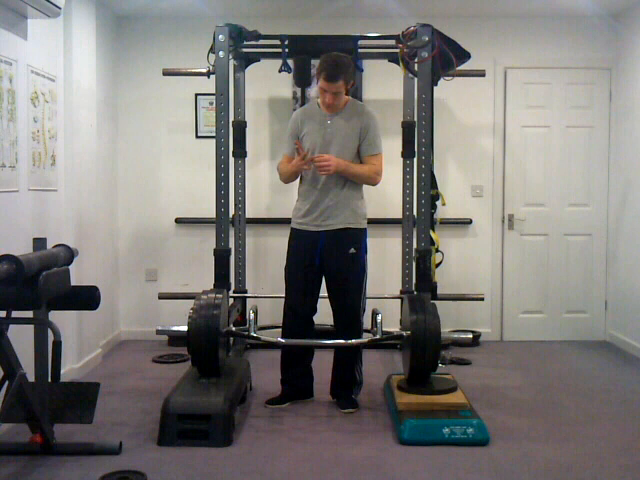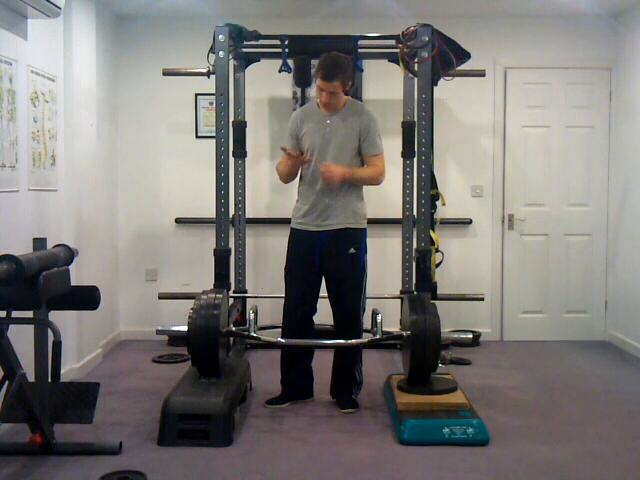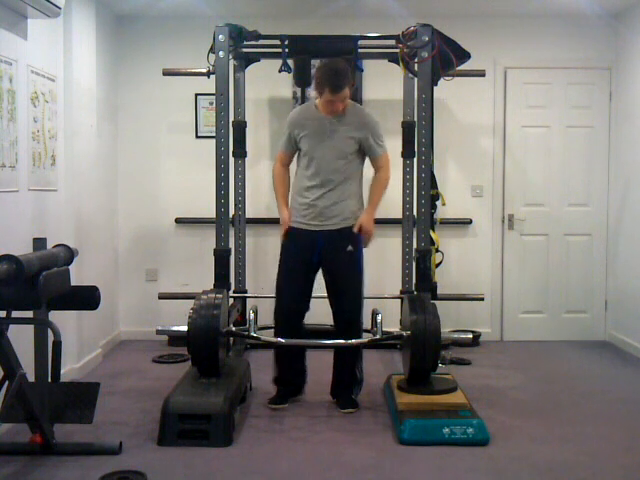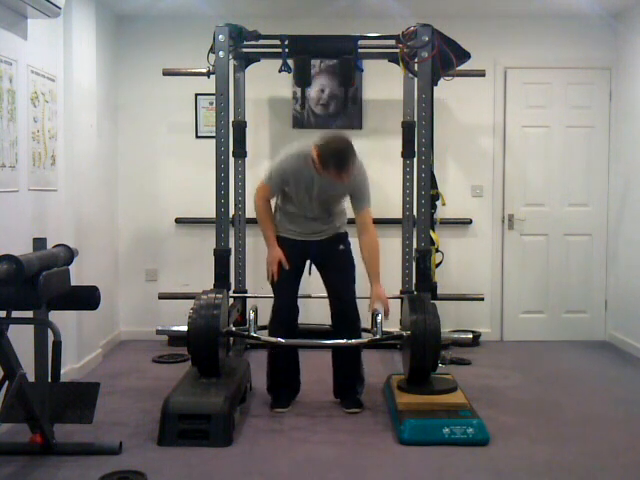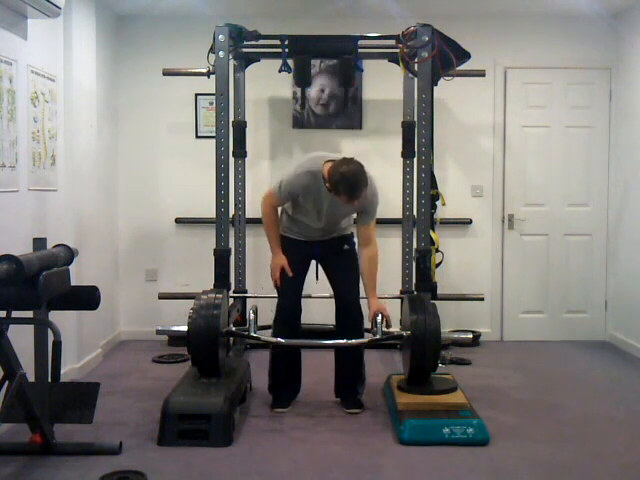
dt=0.5s
person 1, frame 1
left shoulder: (364, 119)
right shoulder: (301, 117)
left elbow: (374, 173)
right elbow: (283, 172)
left wrist: (340, 164)
right wrist: (296, 165)
left hip: (347, 229)
right hip: (304, 228)
left knee: (348, 315)
right knee: (297, 311)
left ankle: (346, 388)
right ankle: (295, 384)
person 1, frame 2
left shoulder: (363, 118)
right shoulder: (301, 117)
left elbow: (378, 173)
right elbow: (283, 174)
left wrist: (345, 171)
right wrist: (291, 163)
left hip: (347, 230)
right hip: (303, 228)
left knee: (348, 315)
right knee: (296, 312)
left ankle: (345, 389)
right ankle: (295, 385)
person 1, frame 3
left shoulder: (364, 121)
right shoulder: (298, 118)
left elbow: (382, 169)
right elbow: (281, 164)
left wrist: (369, 211)
right wrist: (283, 208)
left hip: (344, 230)
right hip: (300, 228)
left knee: (347, 314)
right knee: (287, 309)
left ankle: (346, 390)
right ankle: (288, 383)
person 1, frame 4
left shoulder: (356, 171)
right shoulder: (292, 163)
left elbow: (366, 228)
right elbow: (262, 197)
left wrist: (376, 284)
right wrist: (272, 246)
left hip: (332, 236)
right hip: (289, 236)
left knee: (346, 308)
right knee: (284, 311)
left ankle: (349, 390)
right ankle: (282, 389)
person 1, frame 5
left shoulder: (368, 190)
right shoulder: (303, 176)
left elbow: (367, 244)
right elbow: (269, 204)
left wrist: (372, 296)
right wrist: (276, 252)
left hip: (338, 239)
right hip: (294, 237)
left knee: (350, 307)
right knee: (288, 309)
left ankle: (350, 390)
right ankle: (283, 390)
